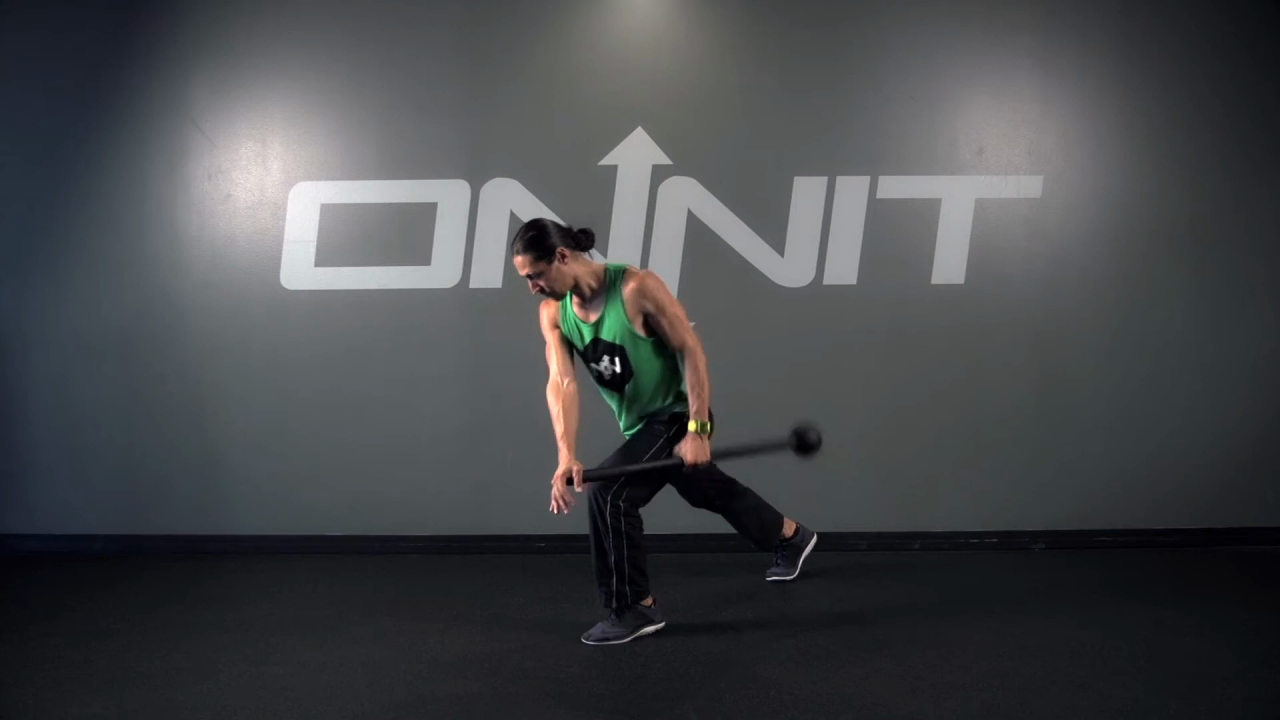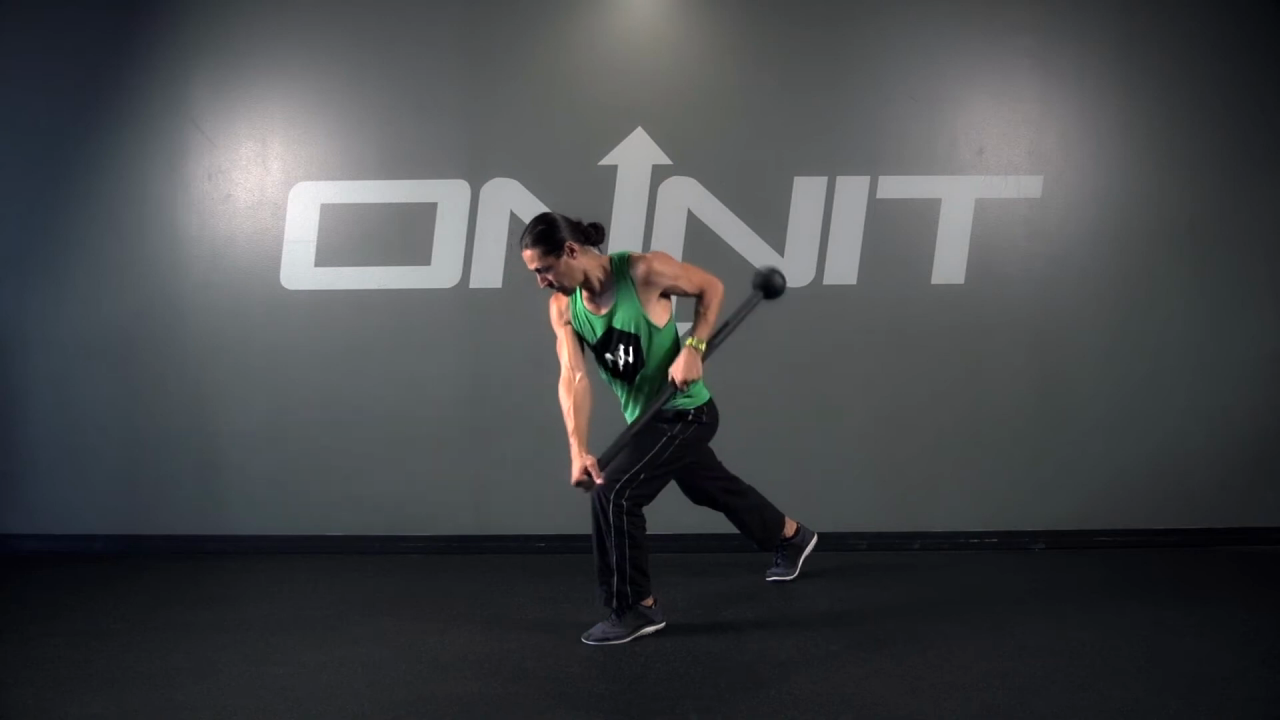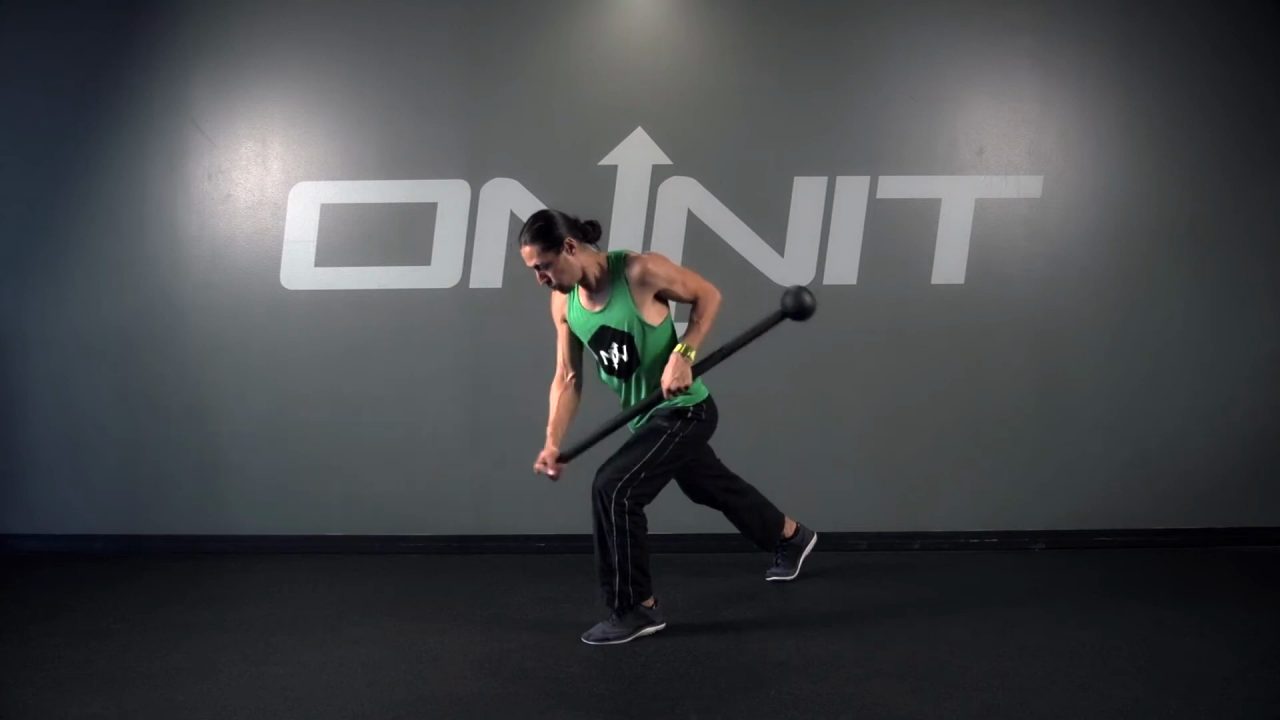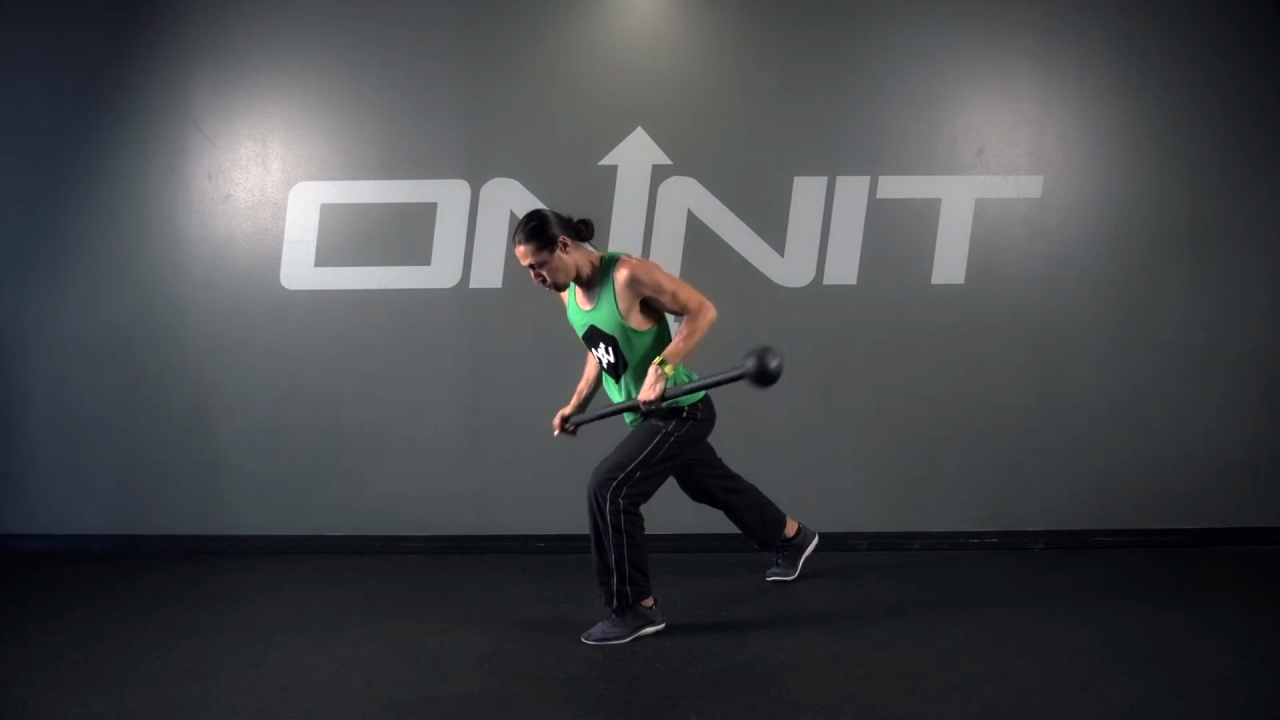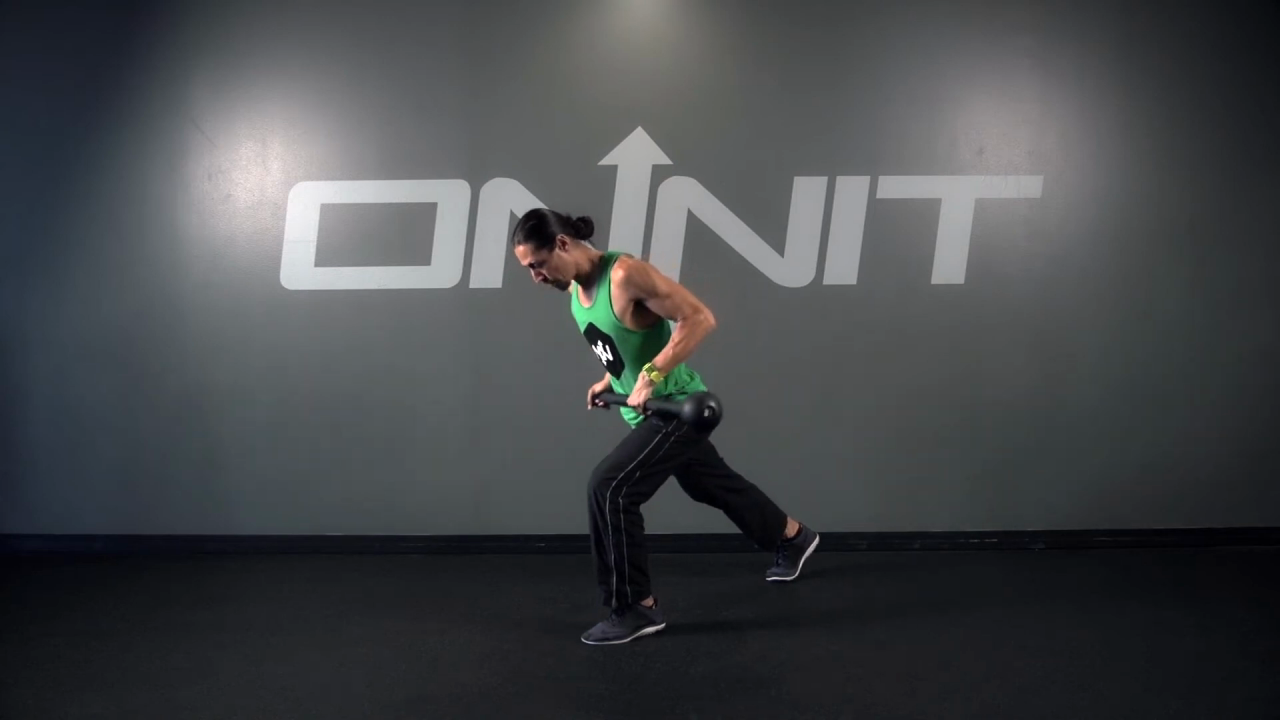
dt=0.5s
person 1, frame 1
left shoulder: (636, 288)
right shoulder: (552, 313)
left elbow: (690, 352)
right elbow: (561, 383)
left wrist: (698, 429)
right wrist: (567, 455)
left hip: (677, 416)
right hip: (641, 424)
left knee: (609, 491)
right knee: (711, 491)
left ankle: (636, 608)
right ankle: (790, 536)
person 1, frame 2
left shoulder: (644, 271)
right shoulder: (563, 307)
left elbow: (711, 287)
right elbow: (573, 377)
left wrist: (693, 348)
right wrist: (578, 450)
left hip: (685, 411)
right hip: (648, 418)
left knee: (614, 491)
right knee: (713, 489)
left ankle: (637, 608)
right ankle: (792, 536)
person 1, frame 3
left shoulder: (639, 271)
right shoulder: (563, 303)
left elbow: (708, 295)
right elbow: (568, 376)
left wrist: (683, 355)
right wrist: (553, 442)
left hip: (683, 409)
right hip: (646, 418)
left knee: (614, 489)
right knee: (711, 487)
left ankle: (636, 608)
right ankle: (791, 536)
person 1, frame 4
left shoulder: (629, 275)
right shoulder: (568, 293)
left elbow: (703, 311)
left wrist: (662, 369)
right wrist: (577, 402)
left hip: (679, 410)
right hip: (647, 415)
left knee: (609, 488)
right knee: (712, 486)
left ankle: (636, 609)
right ankle: (793, 537)
person 1, frame 5
left shoulder: (626, 274)
right shoulder: (576, 287)
left elbow: (699, 319)
left wrist: (649, 375)
right wrist: (608, 380)
left hip: (677, 407)
right hip: (653, 413)
left knee: (609, 487)
right knee: (713, 485)
left ankle: (637, 608)
right ankle: (793, 537)
